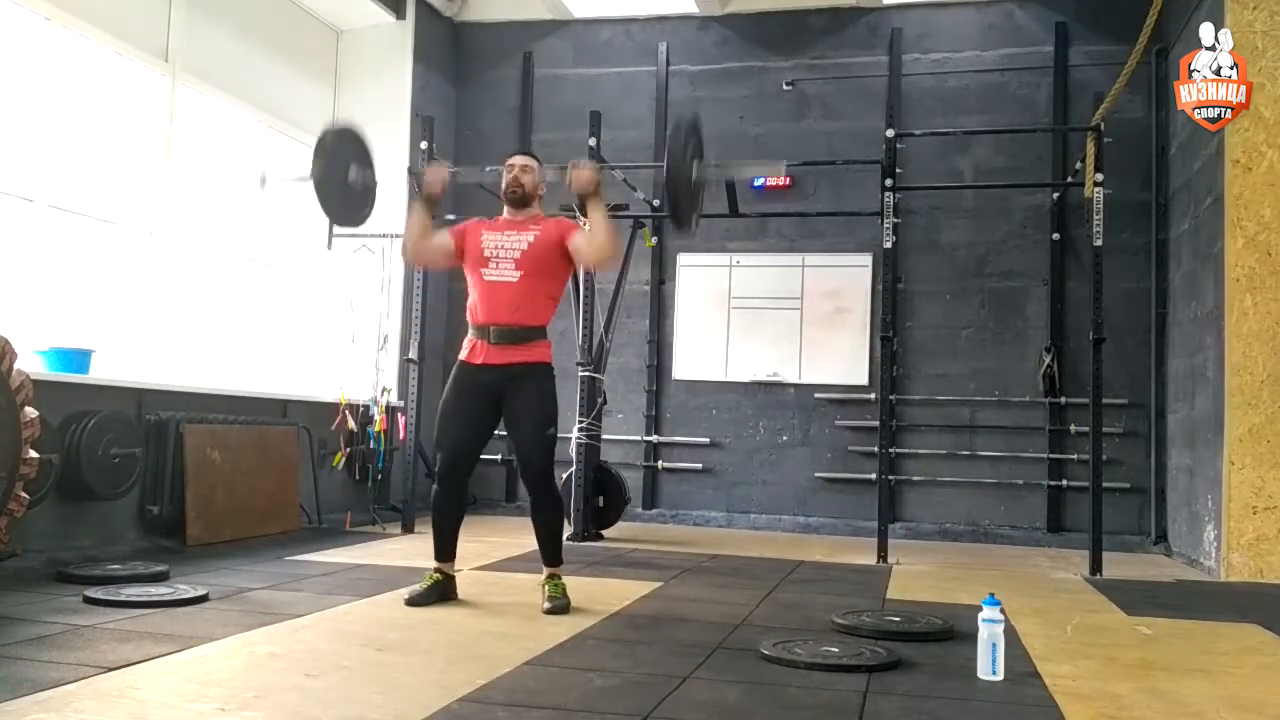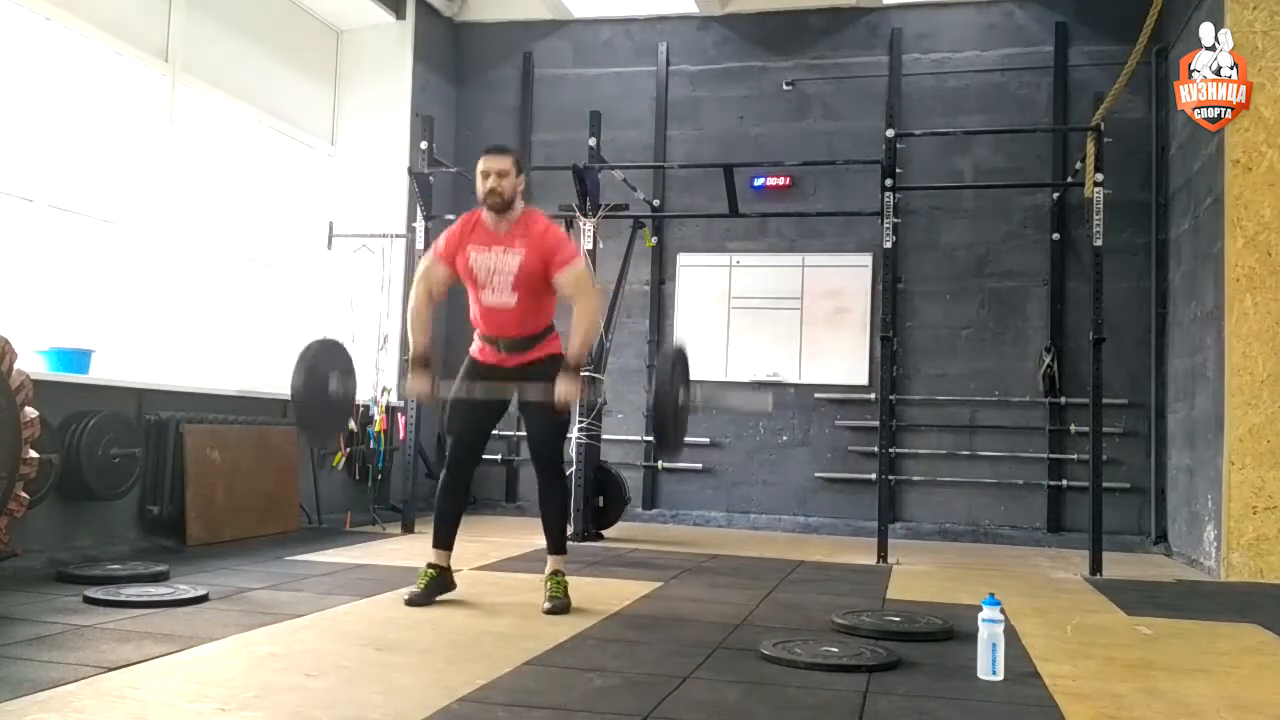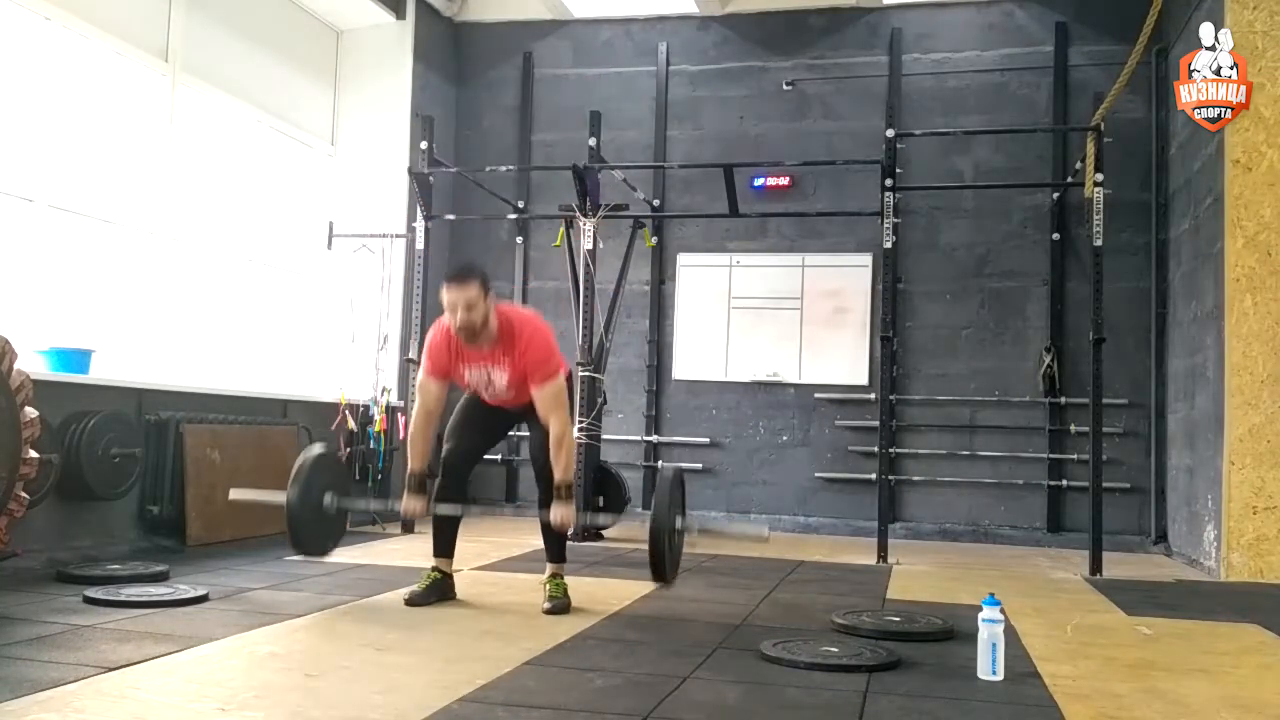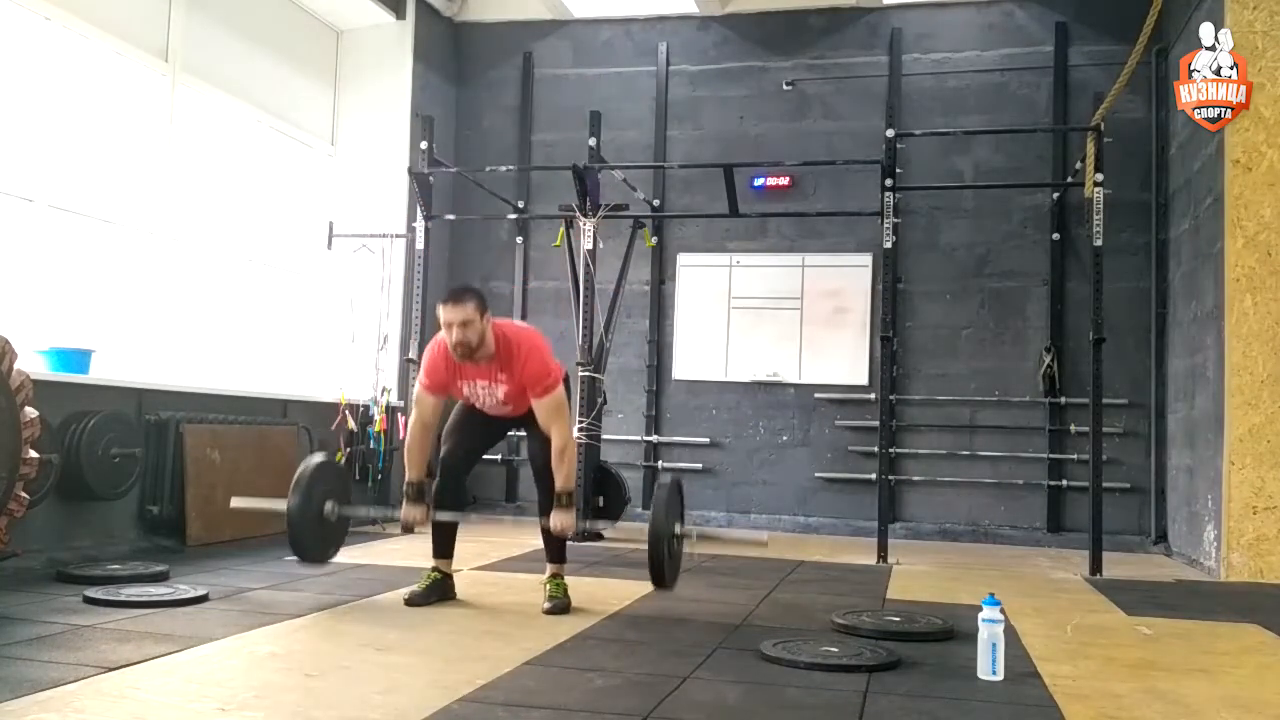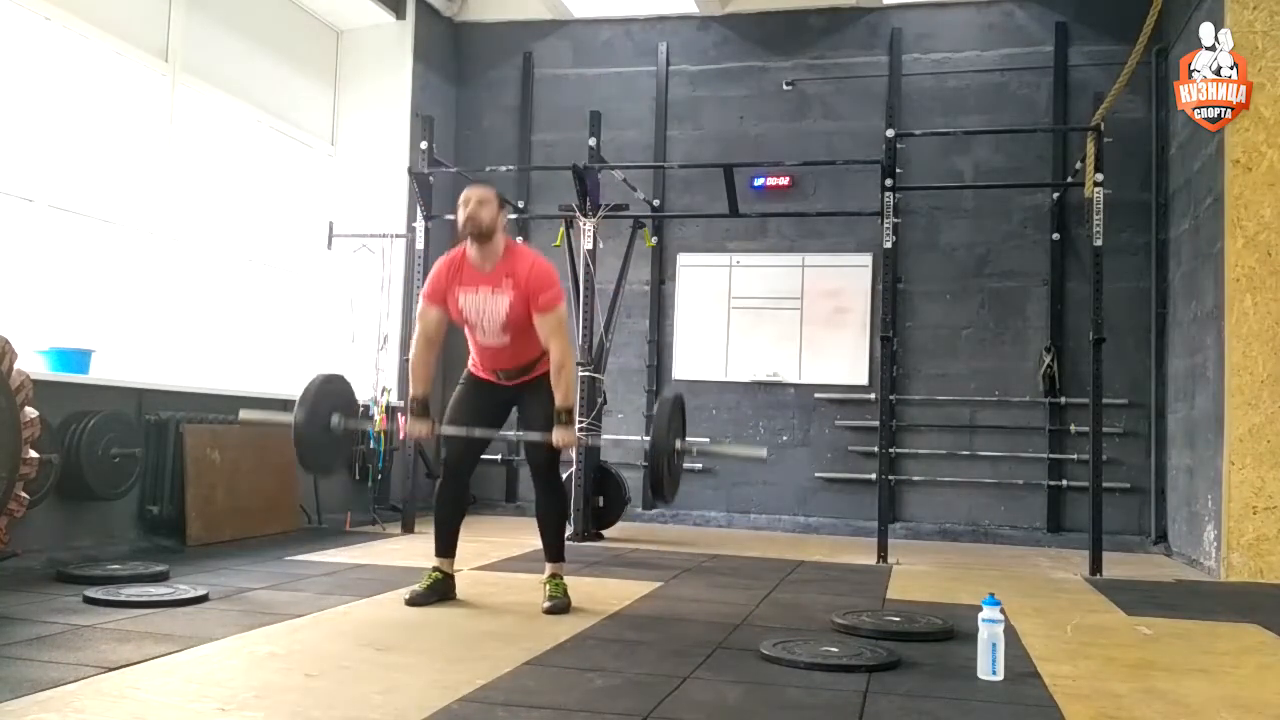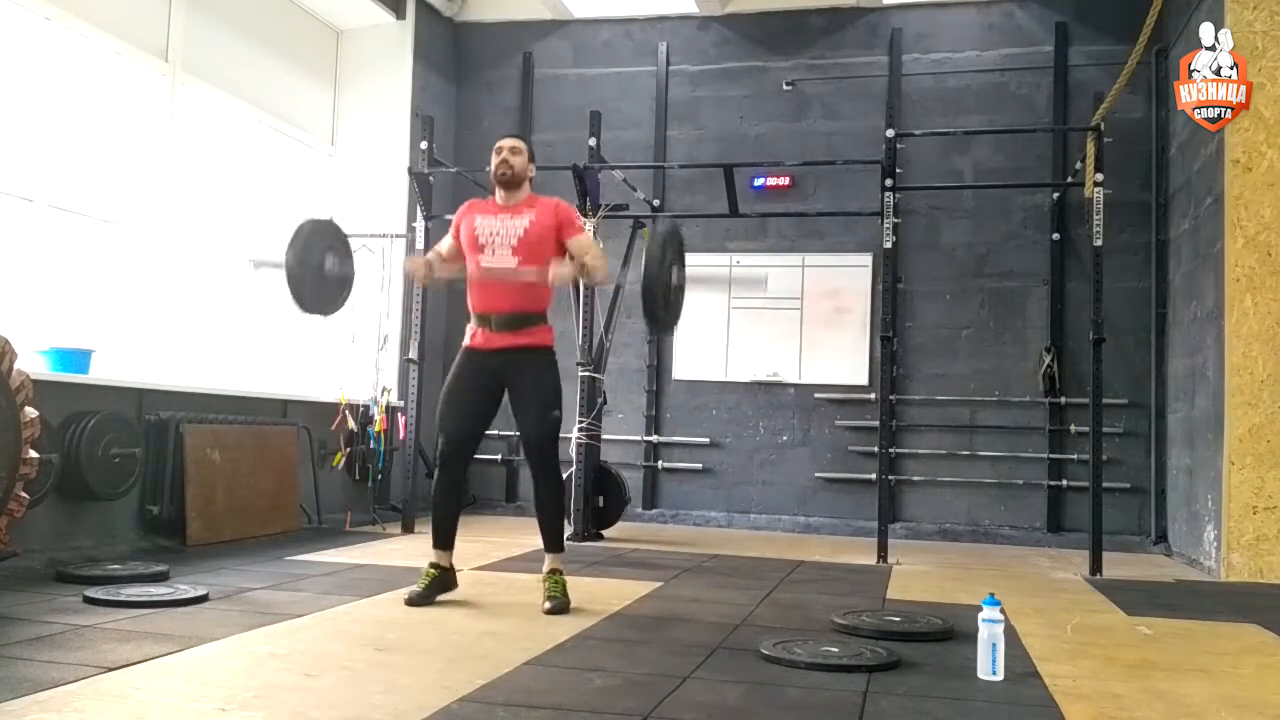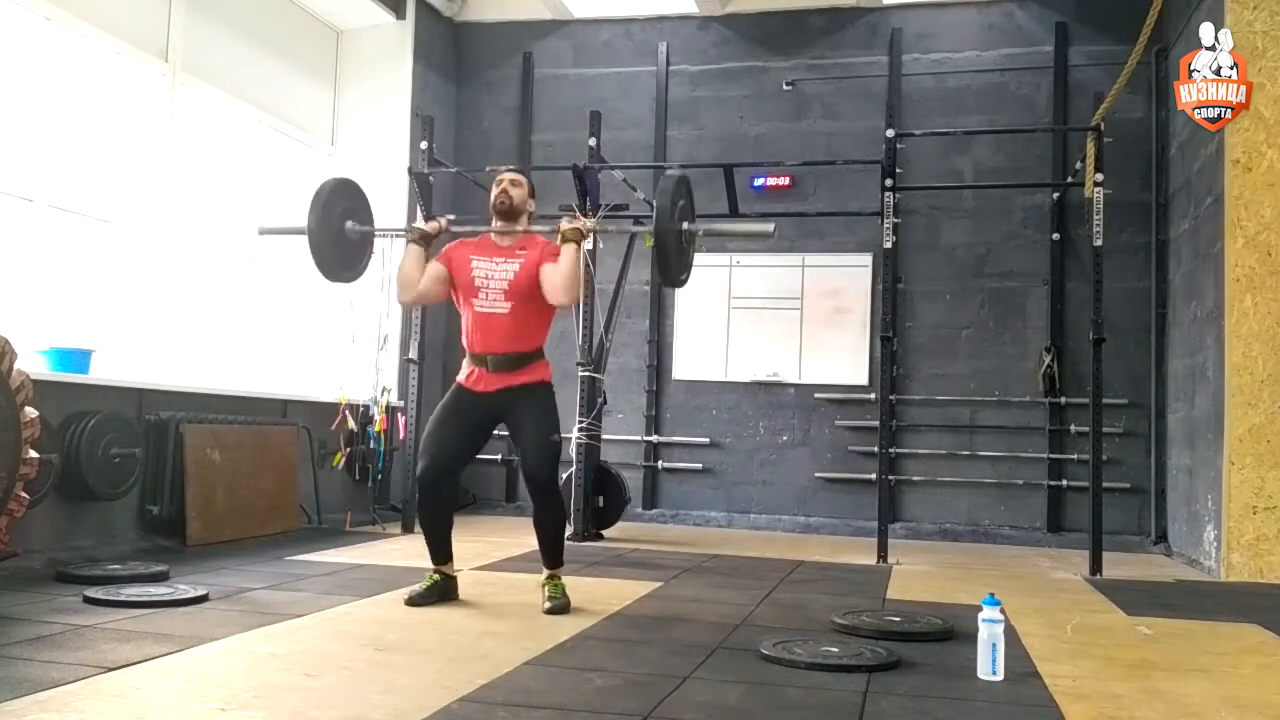
dt=0.3s
person 1, frame 1
left shoulder: (557, 230)
right shoulder: (476, 230)
left elbow: (602, 257)
right elbow: (419, 255)
left wrist: (591, 198)
right wrist: (427, 199)
left hip: (529, 367)
right hip: (473, 362)
left knee: (537, 474)
right knee: (450, 469)
left ankle: (553, 579)
right ankle: (442, 574)
person 1, frame 2
left shoulder: (545, 235)
right shoulder: (460, 233)
left elbow: (587, 301)
right elbow: (423, 292)
left wrist: (572, 370)
right wrist: (419, 361)
left hip: (540, 360)
right hip: (484, 358)
left knee: (547, 461)
right knee: (458, 457)
left ankle: (556, 573)
right ankle: (439, 567)
person 1, frame 3
left shoulder: (530, 335)
right shoulder: (441, 339)
left elbow: (558, 423)
right elbow: (424, 415)
left wrist: (563, 497)
right wrist: (414, 486)
left hip: (542, 389)
right hip: (485, 396)
left knee: (546, 463)
right knee: (453, 462)
left ankle: (555, 577)
right ankle: (441, 572)
person 1, frame 4
left shoulder: (528, 349)
right shoulder: (438, 355)
left elbow: (560, 434)
right elbow: (421, 425)
left wrist: (564, 504)
right wrist: (414, 494)
left hip: (540, 400)
right hip: (480, 406)
left knee: (545, 468)
right knee: (450, 465)
left ankle: (556, 578)
right ankle: (441, 573)
person 1, frame 5
left shoulder: (534, 271)
right shoulder: (445, 272)
left elbow: (560, 350)
right elbow: (425, 341)
left wrist: (565, 420)
right wrist: (418, 409)
left hip: (535, 378)
right hip: (483, 374)
left knee: (544, 468)
right knee: (453, 464)
left ankle: (554, 576)
right ankle: (442, 572)
person 1, frame 6
left shoulder: (553, 211)
right shoulder: (471, 212)
left elbow: (598, 266)
right elbow: (446, 258)
left wrist: (572, 265)
right wrist: (426, 262)
left hip: (531, 350)
right hip: (477, 347)
left knee: (541, 457)
right knee: (451, 453)
left ankle: (554, 573)
right ankle: (441, 566)
person 1, frame 7
left shoulder: (546, 250)
right shoulder: (458, 252)
left elbow: (563, 295)
right elbow: (410, 294)
left wrist: (571, 243)
right wrist: (419, 241)
left hip: (527, 386)
right hip: (472, 384)
left knee: (541, 475)
right knee: (430, 473)
left ankle: (553, 578)
right ankle: (442, 574)
